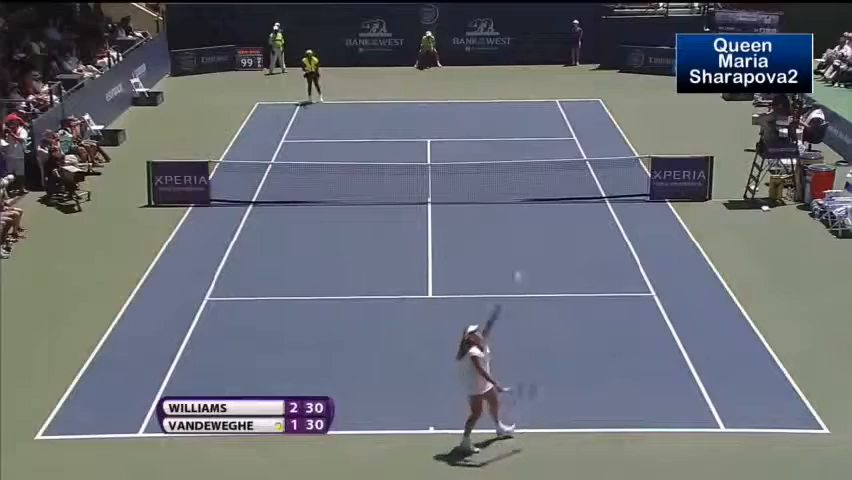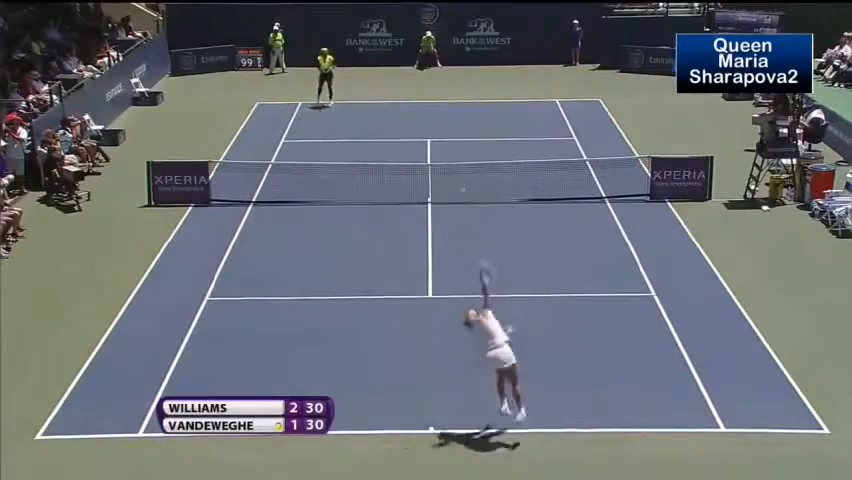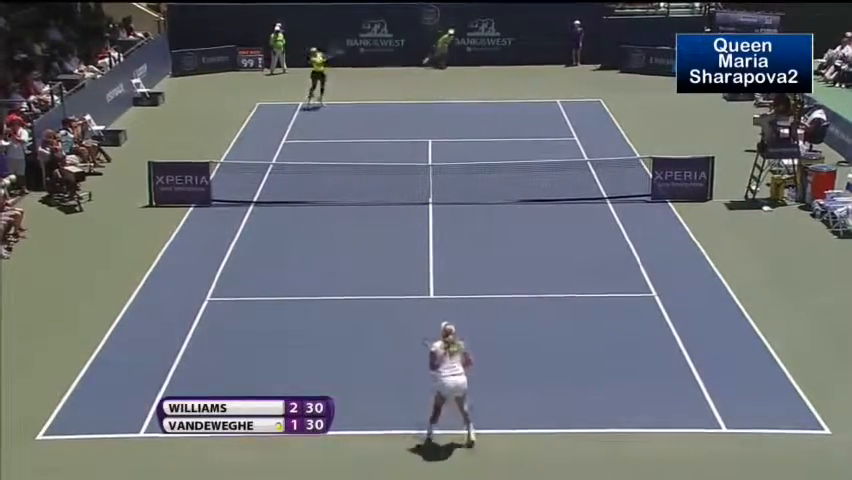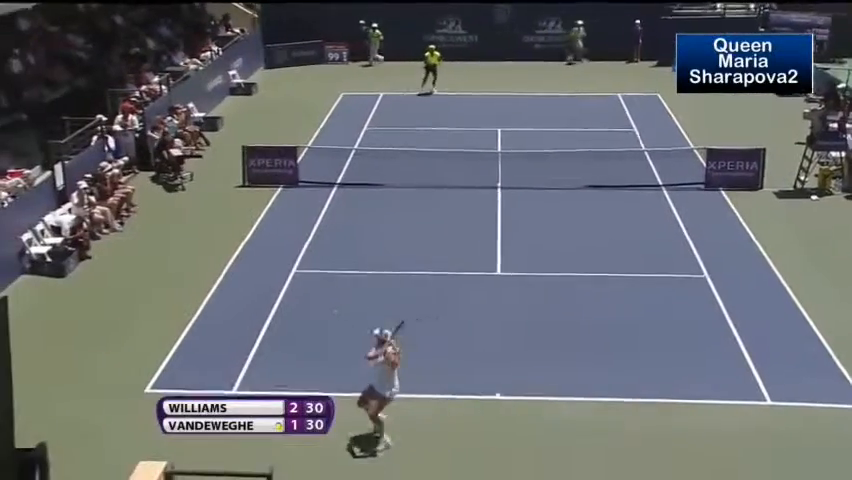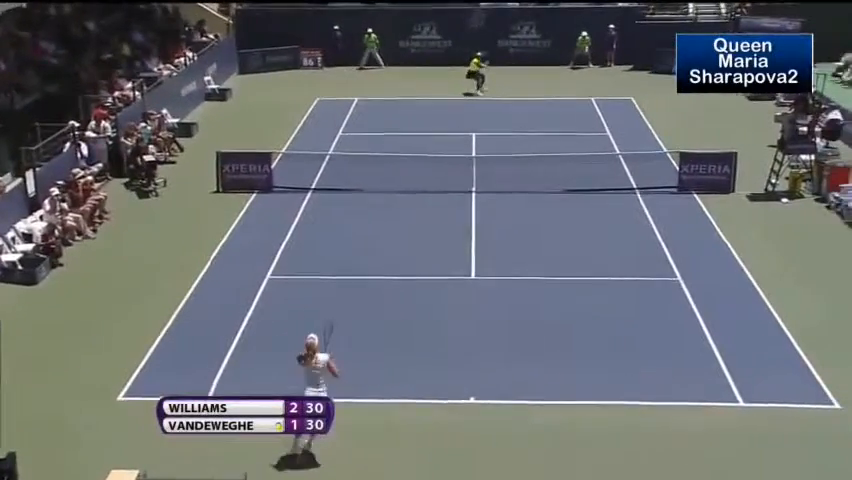
dt=1s
person 1, frame 1
left shoulder: (481, 341)
right shoulder: (473, 353)
left elbow: (487, 327)
right elbow: (483, 372)
left wrist: (495, 314)
right wrist: (497, 385)
left hip: (486, 384)
right hip: (475, 388)
left knee: (495, 404)
right knee: (476, 414)
left ankle: (500, 428)
right ankle: (465, 442)
person 1, frame 2
left shoulder: (480, 321)
right shoulder: (485, 314)
left hip: (494, 354)
right hip: (503, 352)
left knee: (501, 380)
right knee: (514, 384)
left ankle: (503, 404)
right ankle: (520, 410)
person 1, frame 3
left shoulder: (436, 346)
right shoulder: (460, 346)
left elbow: (432, 367)
right elbow: (469, 363)
left hip: (445, 382)
right hip: (460, 381)
left knee: (437, 407)
right knee: (463, 408)
left ankle: (429, 433)
right ankle: (470, 434)
person 1, frame 4
left shoulder: (390, 350)
right shoulder: (379, 348)
left elbow: (395, 365)
right elbow: (369, 356)
left wrist: (388, 355)
right wrist: (380, 351)
left hip: (389, 389)
right hip: (378, 385)
left knee: (372, 414)
right knee: (361, 402)
left ankle: (384, 439)
right ankle: (379, 417)
person 1, frame 5
left shoulder: (302, 358)
right shoulder: (325, 358)
right elbow: (336, 374)
left hip: (308, 393)
right hip: (321, 394)
left ankle: (296, 447)
right ankle: (309, 444)
